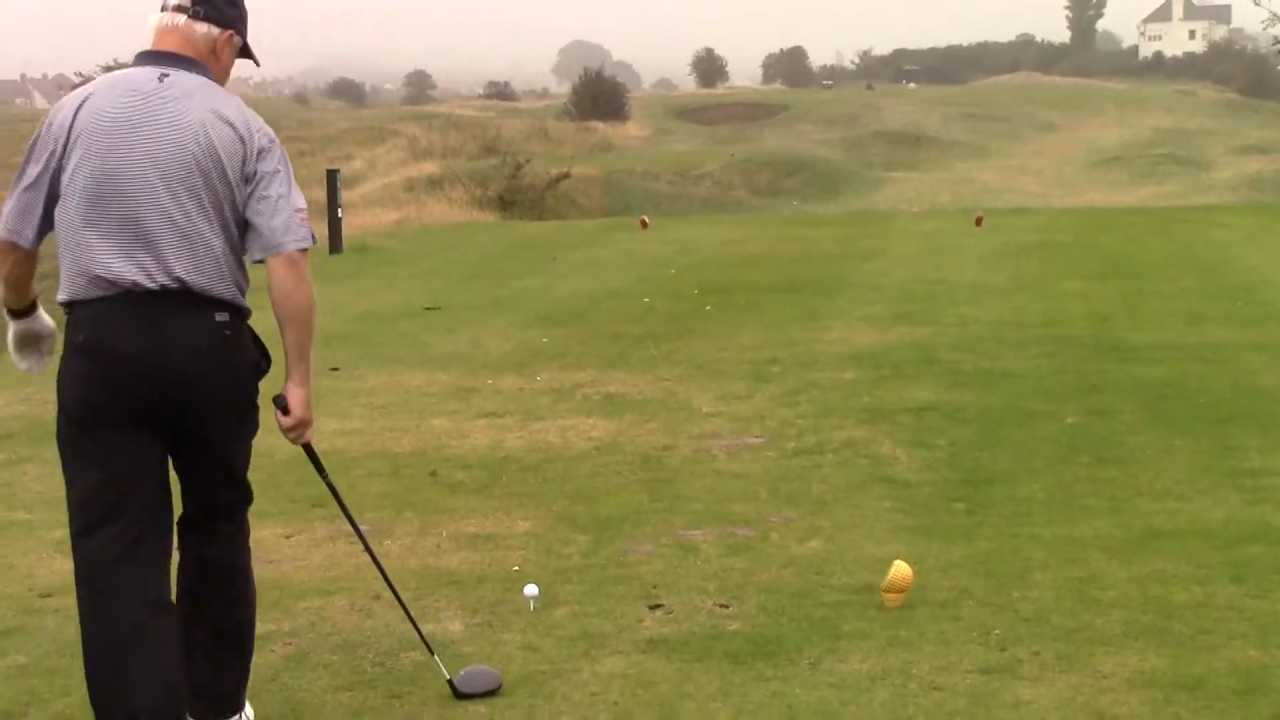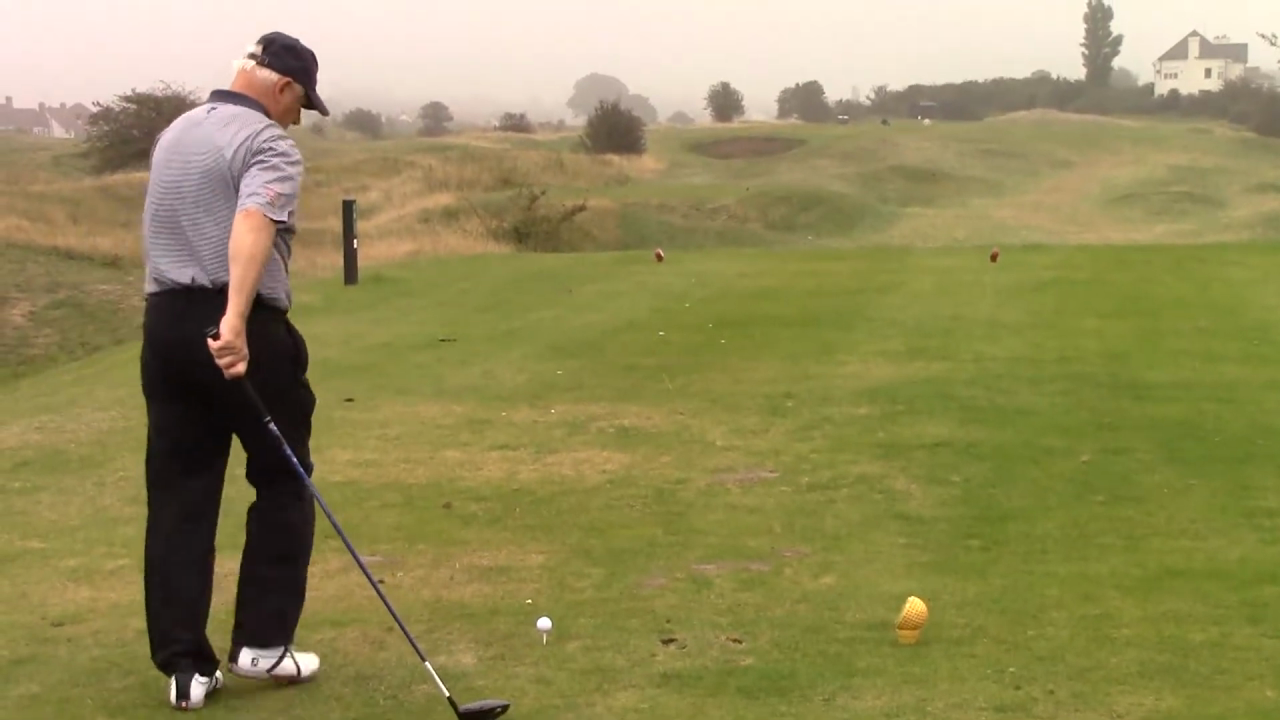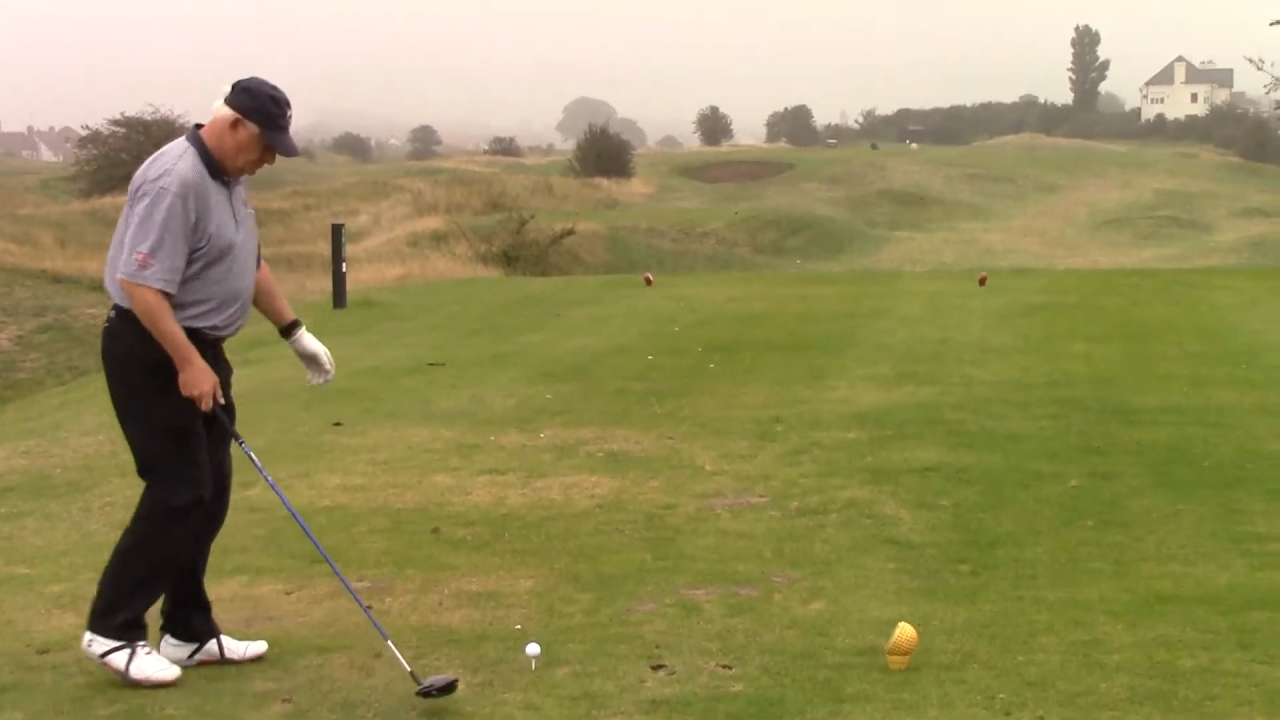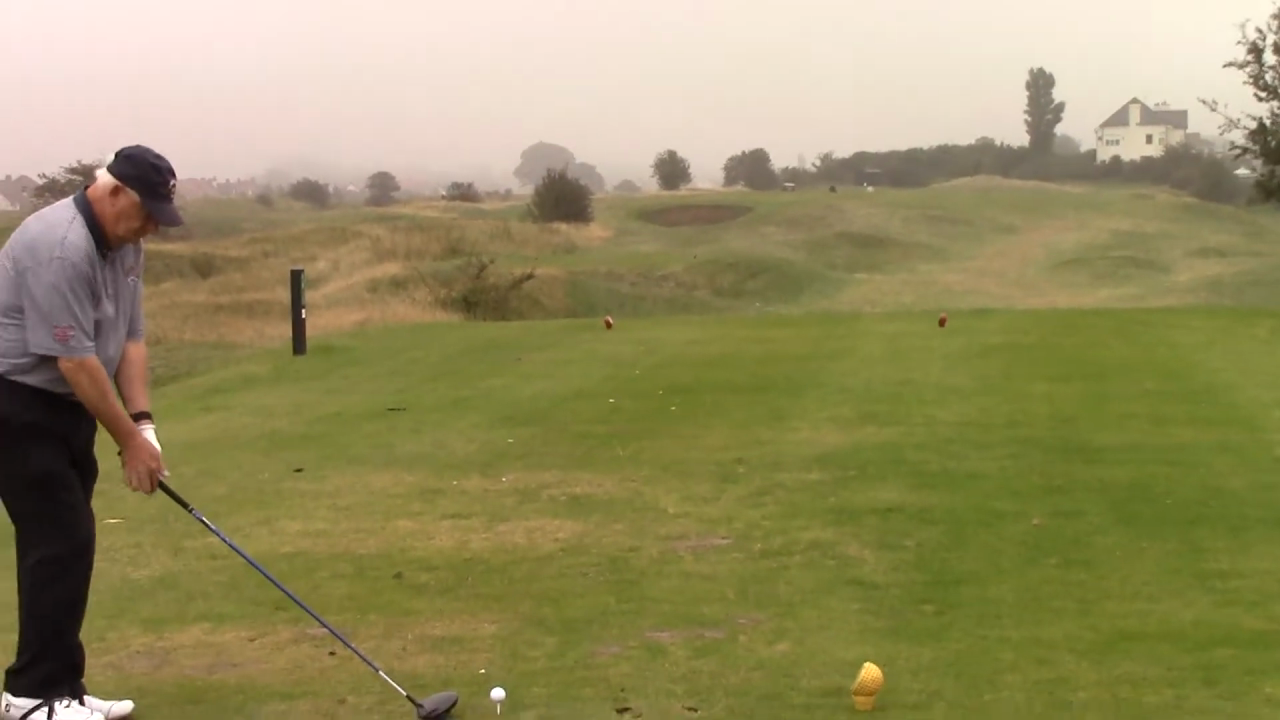
dt=1s
person 1, frame 1
left shoulder: (79, 109)
right shoulder: (244, 129)
right elbow: (287, 255)
right wrist: (298, 378)
left hip: (102, 346)
right hip: (208, 345)
left knee: (118, 552)
right knee: (216, 528)
person 1, frame 2
left shoulder: (175, 134)
right shoulder: (269, 144)
right elbow: (253, 223)
right wrist: (235, 321)
left hip: (166, 325)
right hip: (244, 331)
left knee: (178, 500)
right knee: (281, 484)
left ankle: (185, 667)
right ankle: (262, 641)
person 1, frame 3
left shoulder: (230, 180)
right shoulder: (173, 180)
left elbow: (250, 265)
right elbow: (141, 286)
left wrist: (295, 331)
right wrist: (187, 364)
left hip: (199, 350)
right hip: (151, 353)
left knee: (207, 494)
right knee: (176, 492)
left ankle: (188, 630)
right ankle: (111, 630)
person 1, frame 4
left shoulder: (123, 245)
right shoulder: (59, 248)
left elbow: (130, 339)
right elbow: (77, 361)
left wrist: (144, 426)
right wrist: (129, 442)
left hip: (64, 410)
left knee: (71, 545)
right knee: (58, 544)
